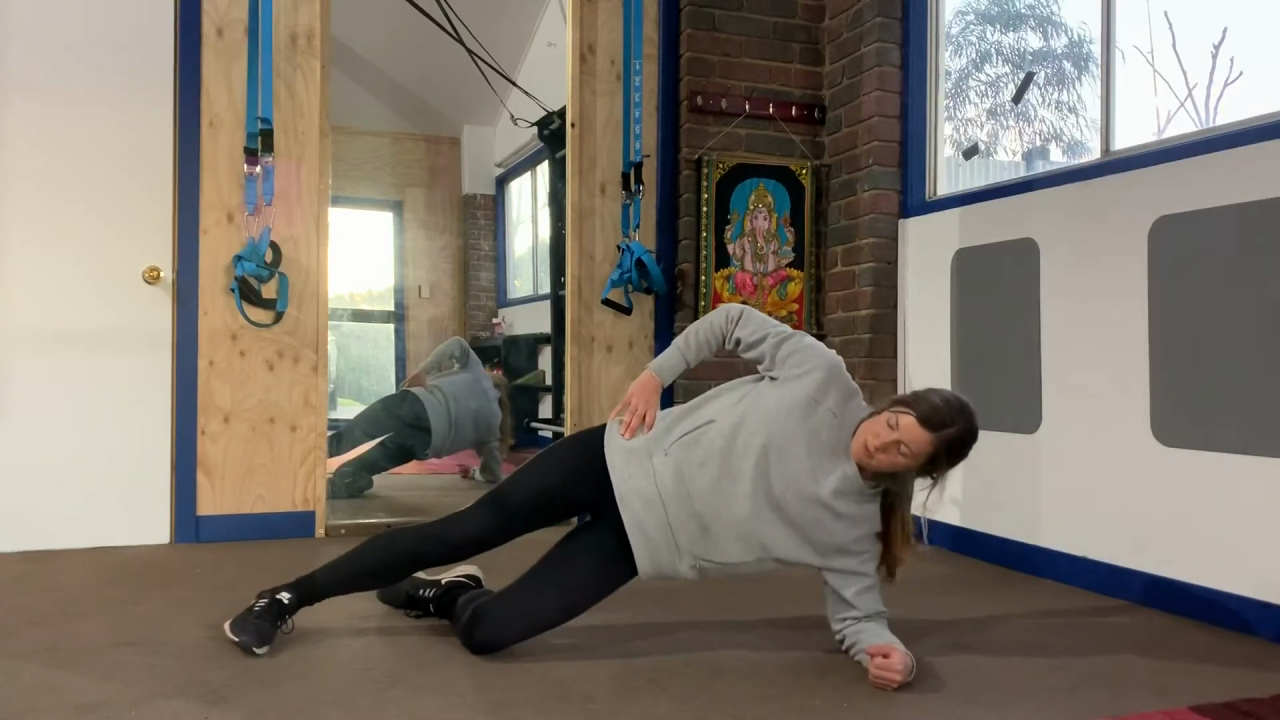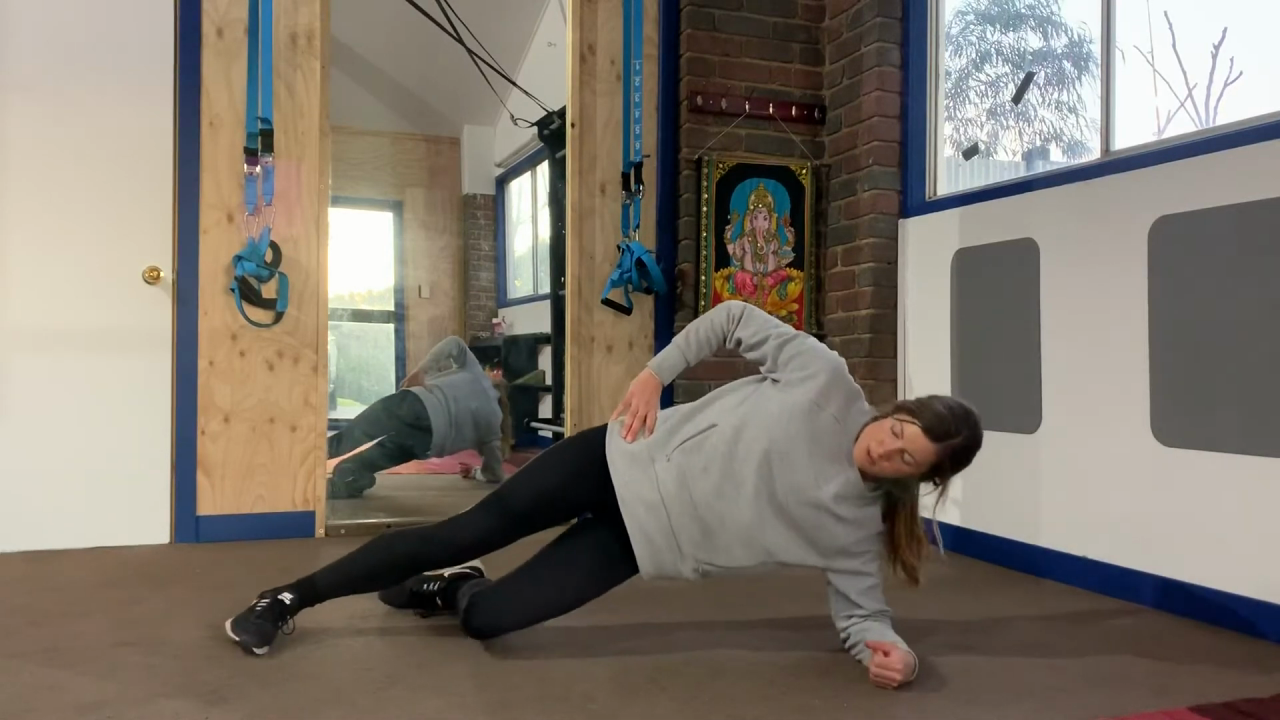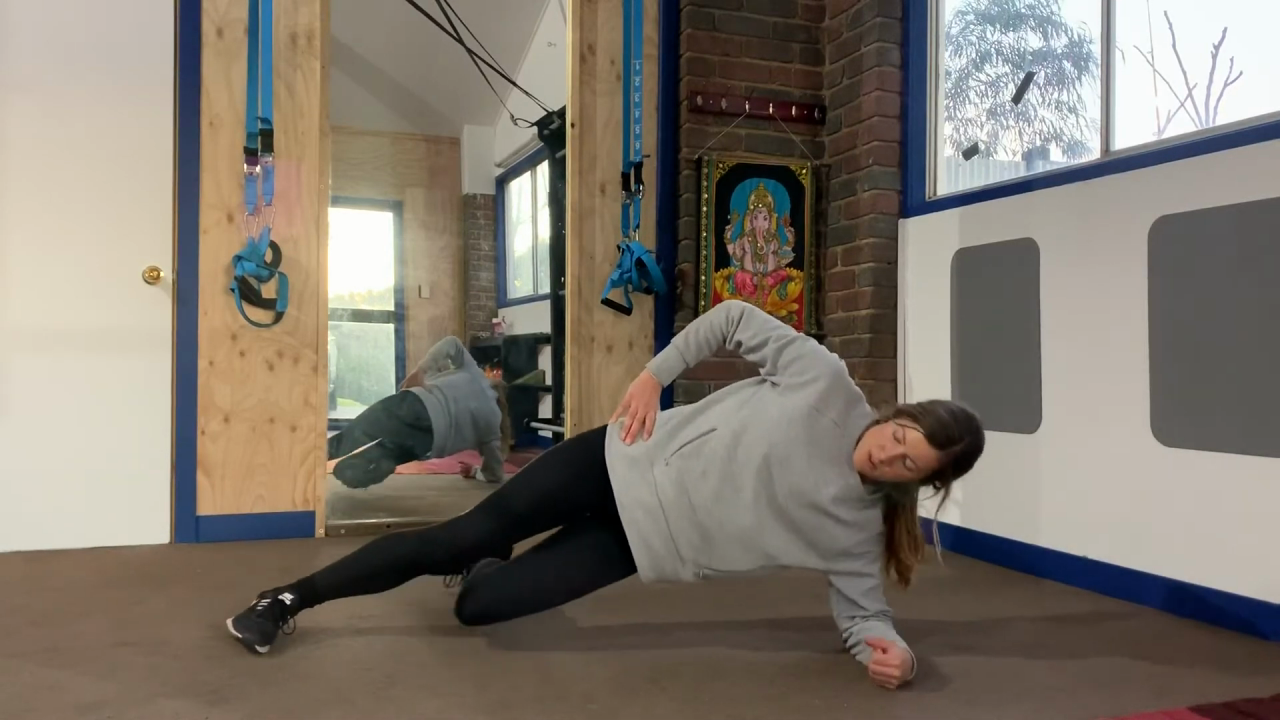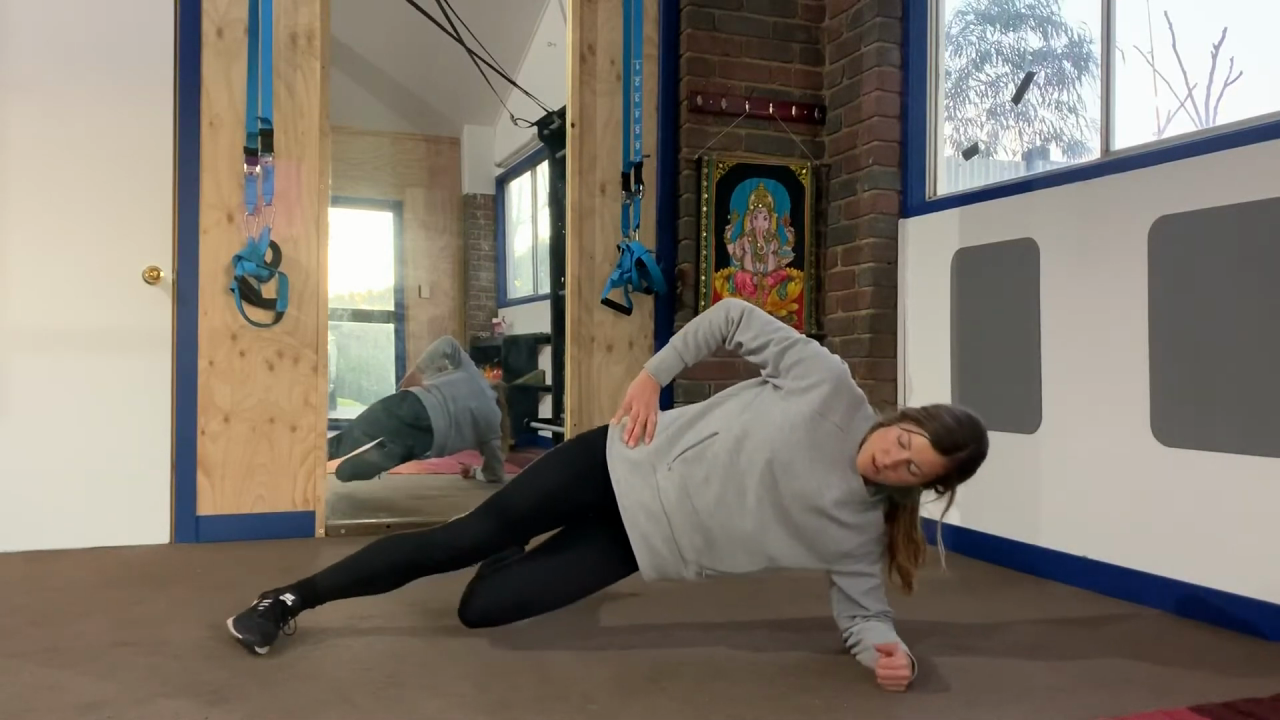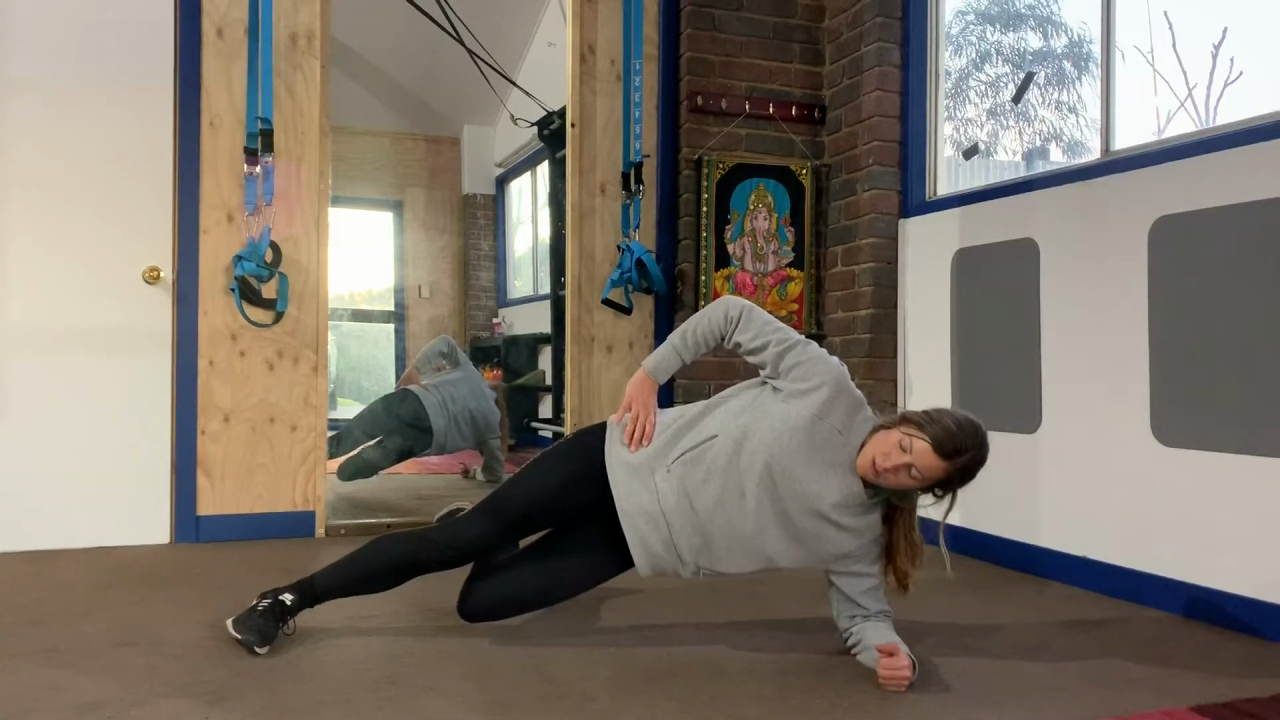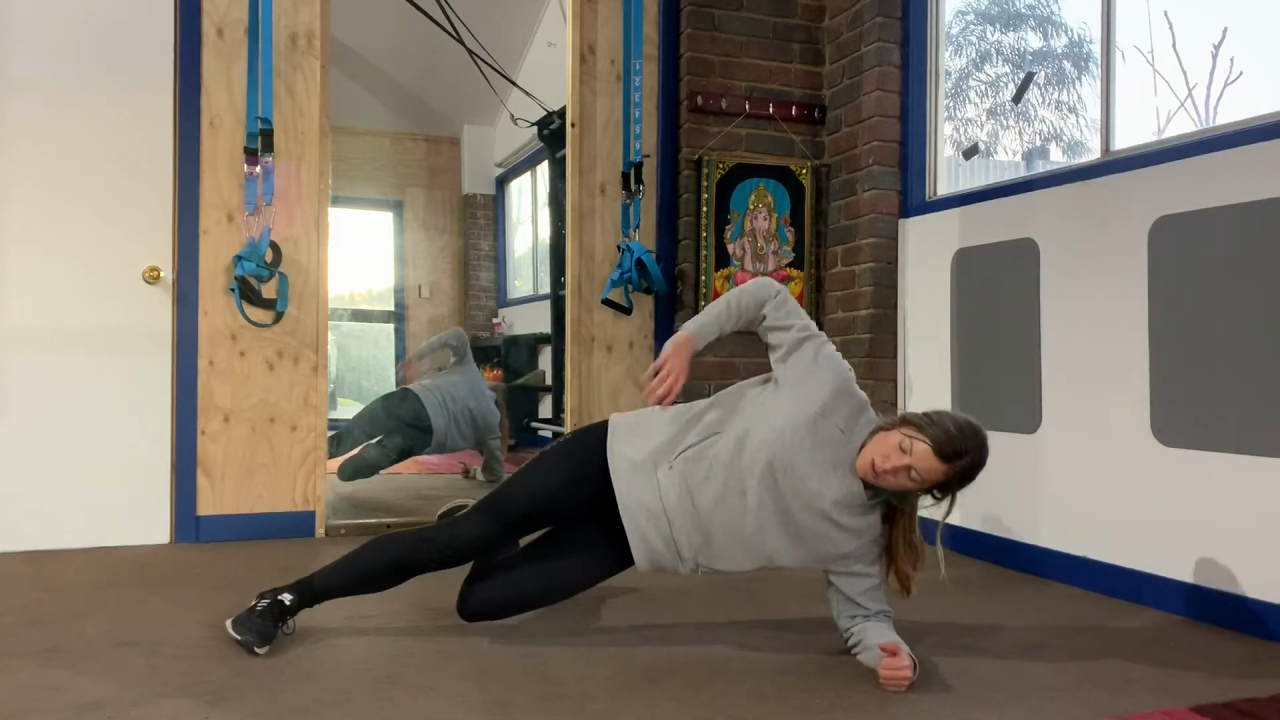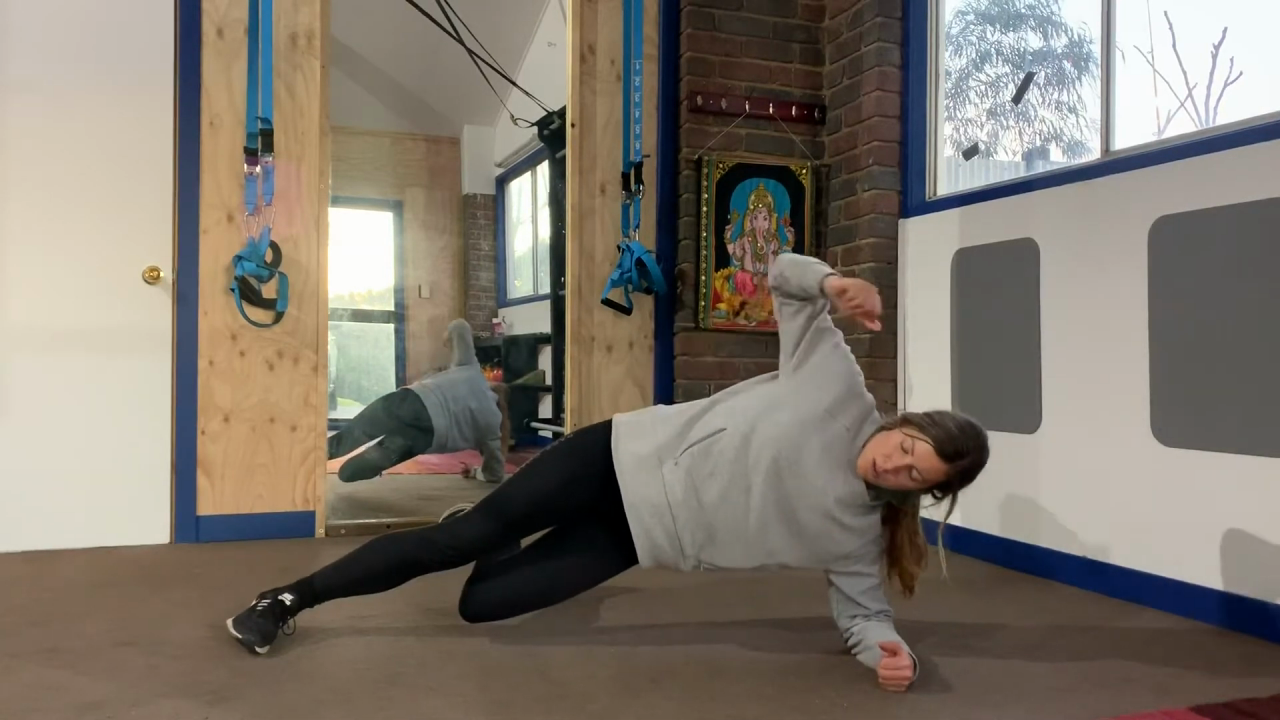
dt=0.3s
person 1, frame 1
left shoulder: (854, 522)
right shoulder: (822, 374)
left elbow: (857, 609)
right elbow: (732, 320)
left wrist: (889, 651)
right wrist: (655, 373)
left hip: (643, 534)
right hip: (624, 460)
left knee: (491, 631)
right knee: (468, 529)
left ankle: (451, 595)
right ankle: (287, 597)
person 1, frame 2
left shoulder: (856, 525)
right shoulder: (826, 378)
left elbow: (859, 608)
right elbow: (734, 318)
left wrist: (891, 650)
right wrist: (654, 372)
left hip: (642, 537)
right hip: (625, 461)
left knee: (489, 618)
right knee: (470, 531)
left ankle: (451, 589)
right ankle: (289, 598)
person 1, frame 3
left shoulder: (858, 528)
right shoulder: (826, 381)
left elbow: (861, 607)
right elbow: (733, 318)
left wrist: (889, 649)
right wrist: (653, 374)
left hip: (644, 540)
right hip: (626, 464)
left knee: (479, 607)
right knee: (467, 532)
left ankle: (489, 560)
right ankle: (289, 596)
person 1, frame 4
left shoulder: (860, 528)
right shoulder: (829, 385)
left elbow: (862, 609)
right elbow: (734, 317)
left wrist: (890, 651)
right wrist: (652, 374)
left hip: (645, 541)
right hip: (628, 464)
left knee: (481, 608)
right knee: (467, 538)
left ankle: (510, 551)
right ankle: (291, 597)
person 1, frame 5
left shoulder: (857, 529)
right shoulder: (827, 387)
left elbow: (861, 608)
right elbow: (732, 314)
left wrist: (890, 651)
right wrist: (649, 373)
left hip: (640, 537)
right hip: (622, 465)
left knee: (479, 604)
right knee: (463, 538)
left ankle: (496, 545)
right ankle: (288, 598)
person 1, frame 6
left shoulder: (857, 528)
right shoulder: (831, 387)
left elbow: (861, 608)
right elbow: (763, 296)
left wrist: (890, 651)
right wrist: (687, 338)
left hip: (639, 535)
right hip: (624, 460)
left knee: (478, 603)
right knee: (474, 534)
left ankle: (488, 546)
right ankle: (289, 597)
person 1, frame 7
left shoulder: (859, 530)
right shoulder: (839, 389)
left elbow: (861, 607)
right elbow: (783, 274)
left wrist: (889, 648)
right wrist: (834, 283)
left hip: (642, 535)
right hip: (628, 458)
left knee: (481, 604)
right knee: (471, 537)
left ankle: (488, 547)
right ankle: (289, 597)
person 2, frame 1
left shoulder: (475, 372)
right shoulder: (492, 419)
left elbow: (457, 344)
right elbow: (492, 474)
left wrist: (422, 371)
right wrist: (474, 472)
right hip: (423, 435)
left knee: (344, 439)
right ankle: (348, 477)
person 2, frame 2
left shoulder: (475, 373)
right shoulder: (492, 419)
left elbow: (454, 343)
right elbow: (494, 474)
left wrist: (421, 371)
right wrist: (476, 472)
right hip: (423, 435)
left knee: (343, 441)
right ankle: (350, 475)
person 2, frame 3
left shoulder: (472, 373)
right shoulder: (492, 419)
left elbow: (451, 343)
right elbow: (494, 475)
left wrist: (419, 371)
right wrist: (475, 472)
right hip: (424, 434)
left knee: (341, 442)
person 2, frame 4
left shoulder: (470, 373)
right shoulder: (491, 419)
left elbow: (447, 343)
right elbow: (495, 475)
left wrist: (416, 371)
right wrist: (475, 472)
right hip: (423, 433)
left knee: (339, 445)
person 2, frame 5
left shoulder: (468, 372)
right shoulder: (490, 418)
left elbow: (444, 342)
right elbow: (494, 474)
left wrist: (414, 369)
right wrist: (477, 472)
right hip: (421, 431)
left knee: (339, 444)
right knee: (348, 470)
person 2, frame 6
left shoulder: (470, 373)
right shoulder: (489, 419)
left elbow: (457, 335)
right elbow: (494, 474)
left wrist: (415, 358)
right wrist: (476, 472)
right hip: (421, 429)
left knee: (339, 443)
right knee: (348, 470)
person 2, frame 7
left shoulder: (472, 371)
right shoulder: (491, 418)
left elbow: (459, 326)
right elbow: (495, 474)
left wrist: (448, 337)
right wrist: (476, 471)
right hip: (422, 430)
left knee: (339, 443)
right knee: (348, 471)
